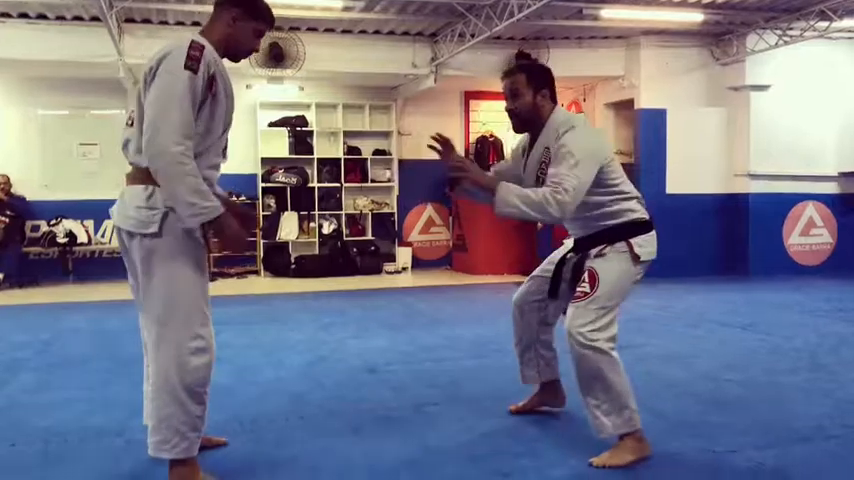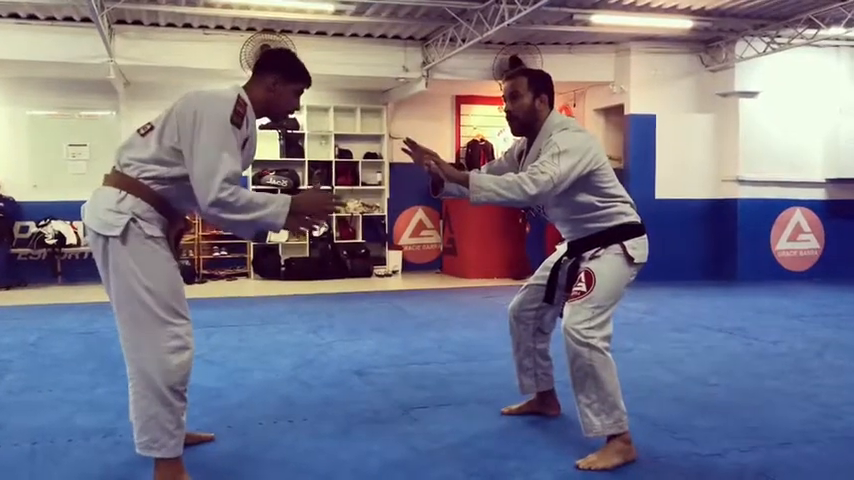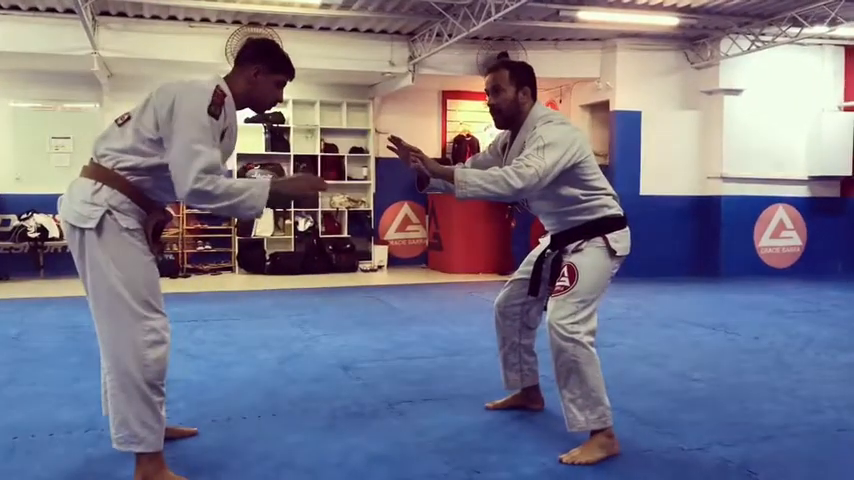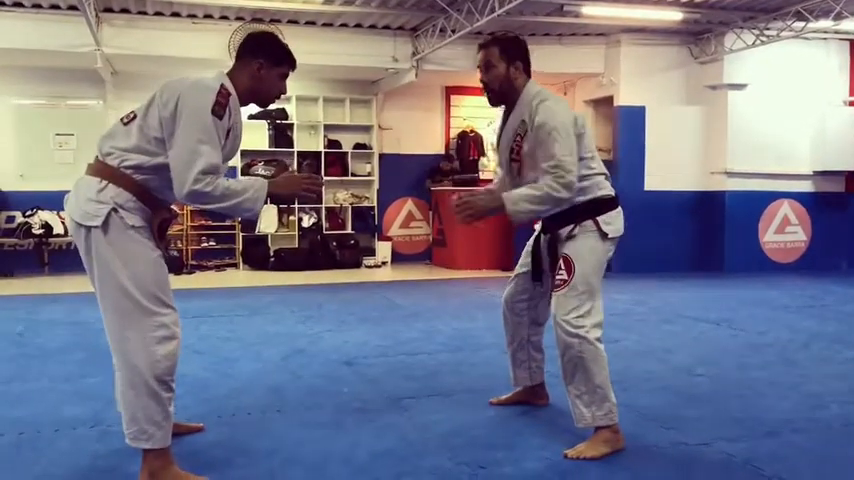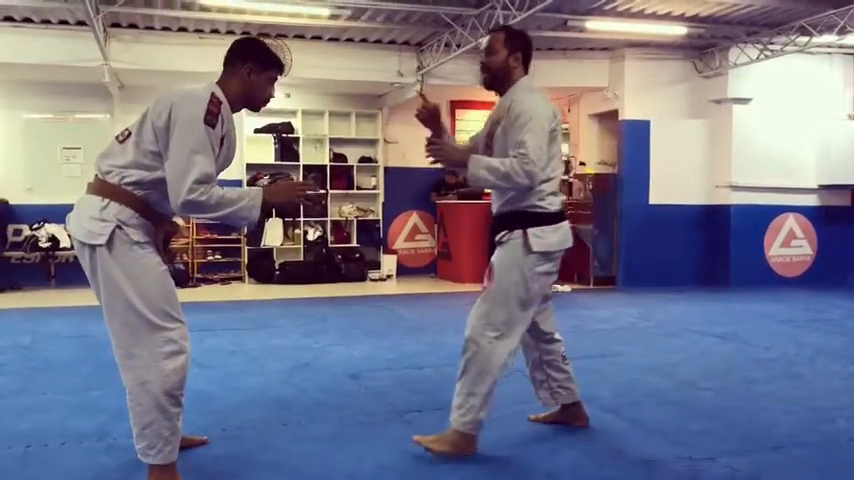
dt=1s
person 1, frame 1
left shoulder: (202, 67)
right shoulder: (191, 57)
right elbow: (165, 149)
left wrist: (219, 209)
right wrist: (216, 214)
left hip: (158, 209)
right hip: (159, 211)
left knee: (170, 334)
right knee: (185, 340)
left ankle: (177, 430)
person 1, frame 2
left shoulder: (235, 115)
right shoulder: (223, 109)
left elbow: (214, 197)
right elbow: (218, 197)
left wrist: (281, 215)
right wrist: (289, 206)
left hip: (134, 216)
right hip: (127, 217)
left knee: (154, 335)
right knee: (164, 340)
left ankle: (163, 429)
person 1, frame 3
left shoulder: (217, 107)
right shoulder: (201, 99)
left elbow: (192, 182)
right elbow: (199, 186)
right wrist: (275, 189)
left hip: (117, 209)
right hip: (103, 209)
left knee: (130, 330)
right knee: (139, 334)
left ankle: (142, 423)
person 1, frame 4
left shoulder: (219, 103)
right shoulder: (206, 96)
left elbow: (187, 180)
right elbow: (196, 186)
left wrist: (245, 194)
right wrist: (271, 188)
left hip: (120, 206)
right hip: (109, 208)
left knee: (143, 325)
right knee: (153, 331)
left ankle: (153, 419)
person 1, frame 5
left shoulder: (209, 110)
right shoulder: (199, 107)
right elbow: (191, 195)
left wrist: (230, 207)
right wrist: (265, 196)
left hip: (124, 223)
right hip: (113, 225)
left knee: (151, 341)
right knee: (161, 347)
left ankle: (162, 433)
person 2, frame 1
left shoulder: (576, 137)
right shoulder: (533, 142)
left elbow: (560, 204)
right elbow: (499, 181)
left wrist: (489, 186)
right wrist: (461, 167)
left hip: (620, 242)
right hip: (584, 242)
left knee: (585, 330)
right knee: (528, 304)
left ankle: (632, 437)
right ankle: (549, 389)
person 2, frame 2
left shoulder: (570, 140)
right shoulder: (527, 146)
left elbow: (531, 187)
right elbow: (489, 177)
left wrist: (457, 177)
right wrist: (440, 174)
left hip: (614, 245)
right hip: (577, 245)
left knee: (581, 329)
right knee: (525, 312)
left ankle: (619, 439)
right ankle: (544, 396)
person 2, frame 3
left shoulder: (554, 132)
right shoulder: (511, 138)
left elbow: (518, 181)
right elbow: (473, 171)
left wrist: (442, 171)
right wrist: (426, 170)
left hip: (596, 238)
right hip: (560, 238)
left knee: (566, 325)
right knee: (511, 307)
left ankle: (602, 434)
right ankle: (528, 390)
person 2, frame 4
left shoulder: (548, 111)
right shoulder: (511, 116)
left elbow: (560, 182)
right elbow: (515, 179)
left wrist: (499, 204)
right wrist: (485, 200)
left hip: (588, 222)
right hip: (557, 224)
left knee: (574, 320)
right knee: (518, 303)
left ankle: (607, 429)
right ankle: (531, 386)
person 2, frame 5
left shoulder: (528, 104)
right shoulder: (509, 107)
left elbow: (524, 172)
right elbow: (476, 156)
left wrist: (462, 159)
right wrist: (440, 133)
left hip: (528, 233)
right hip: (530, 232)
left knee: (487, 329)
right knee: (536, 325)
left ankle: (462, 432)
right ankle: (569, 405)
